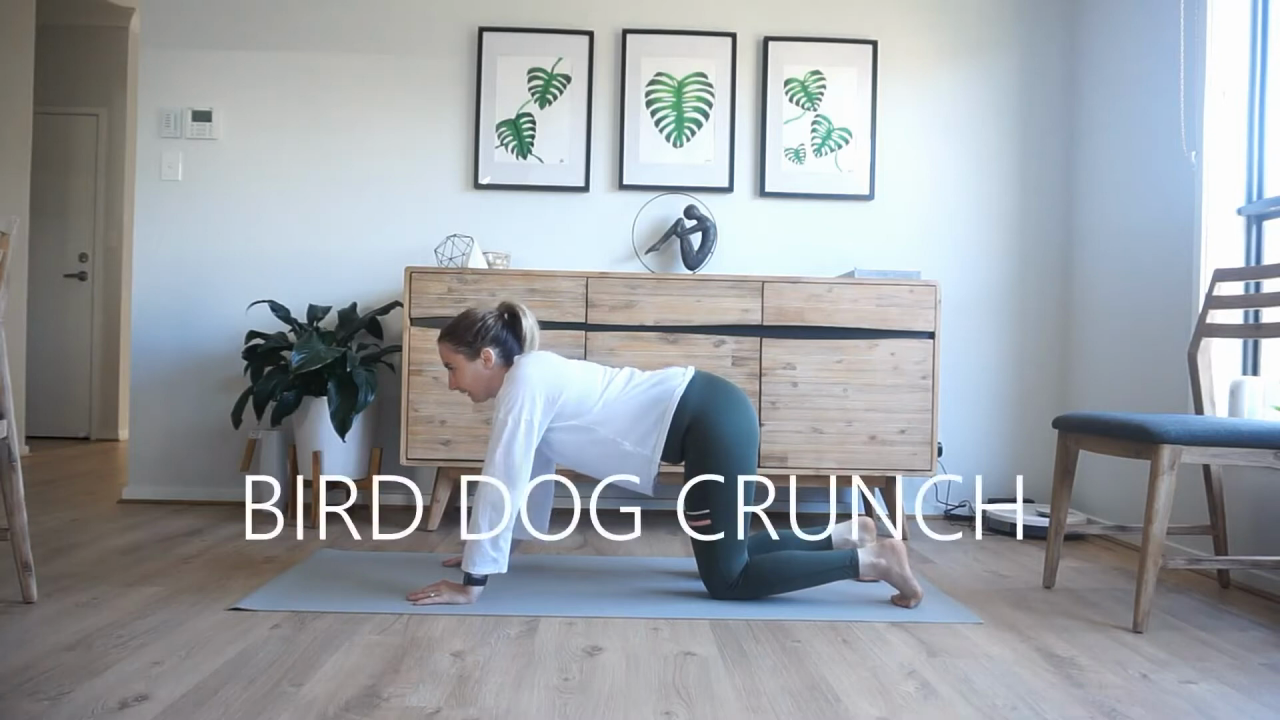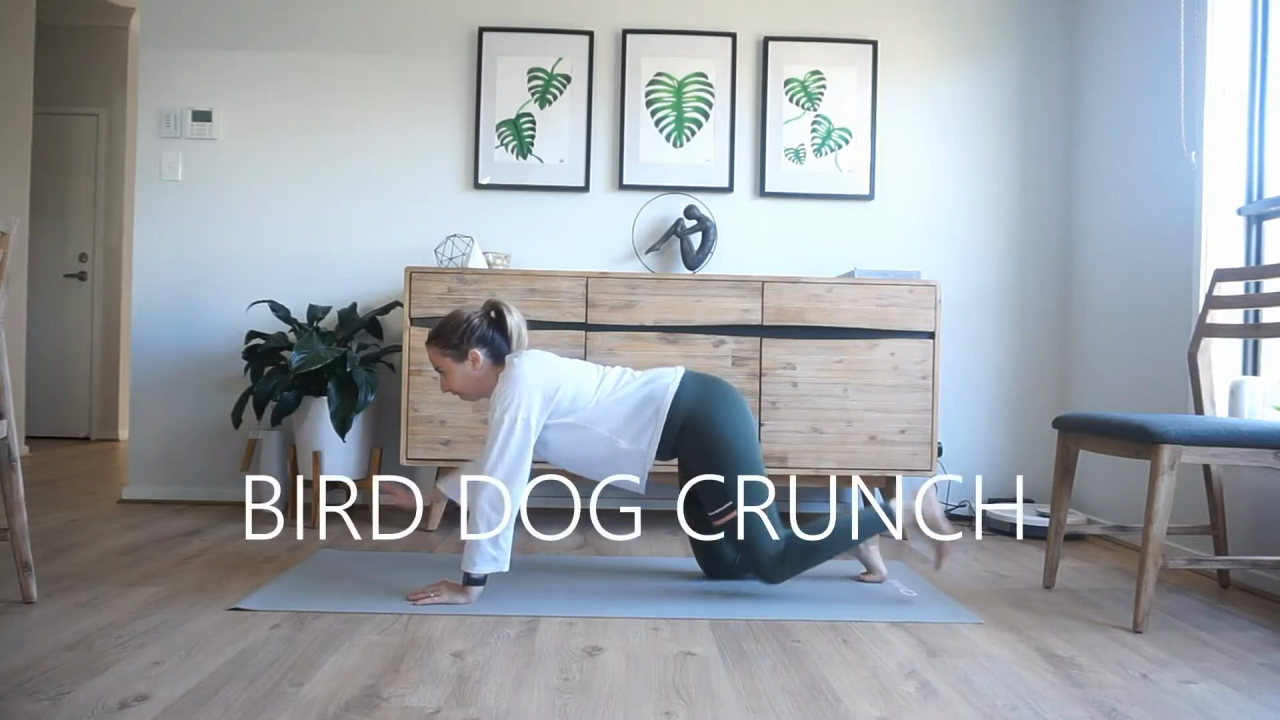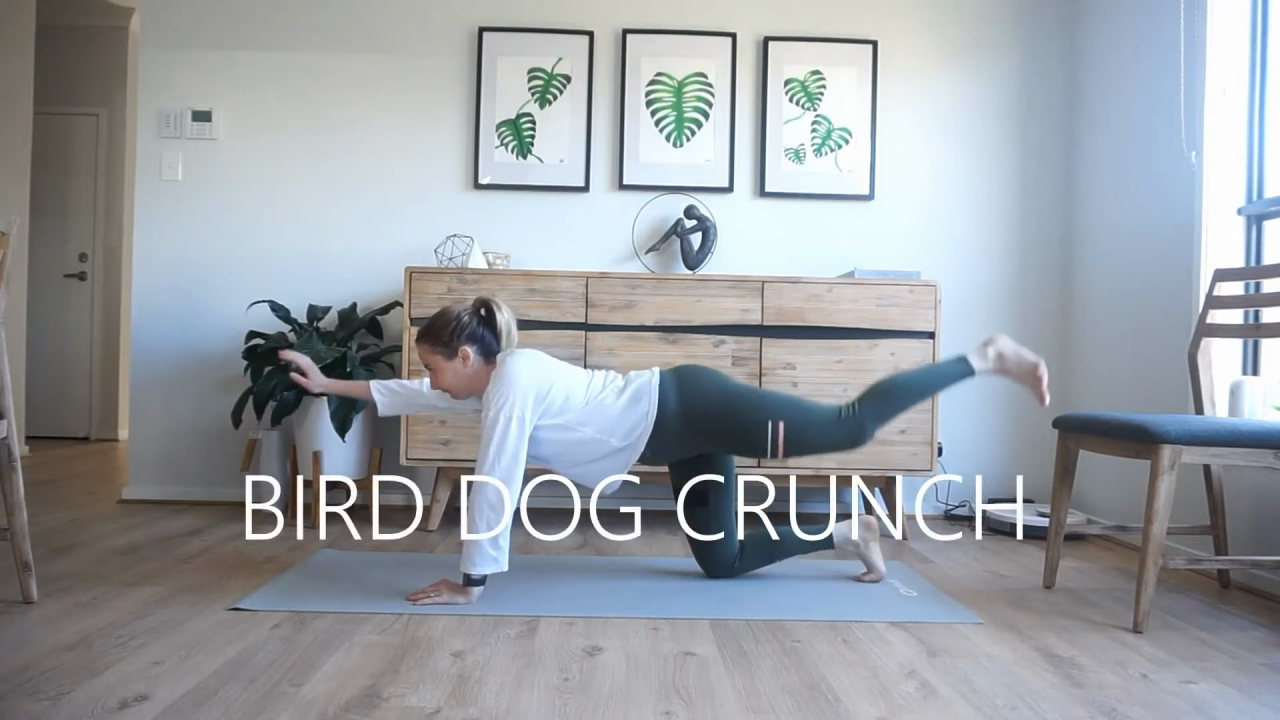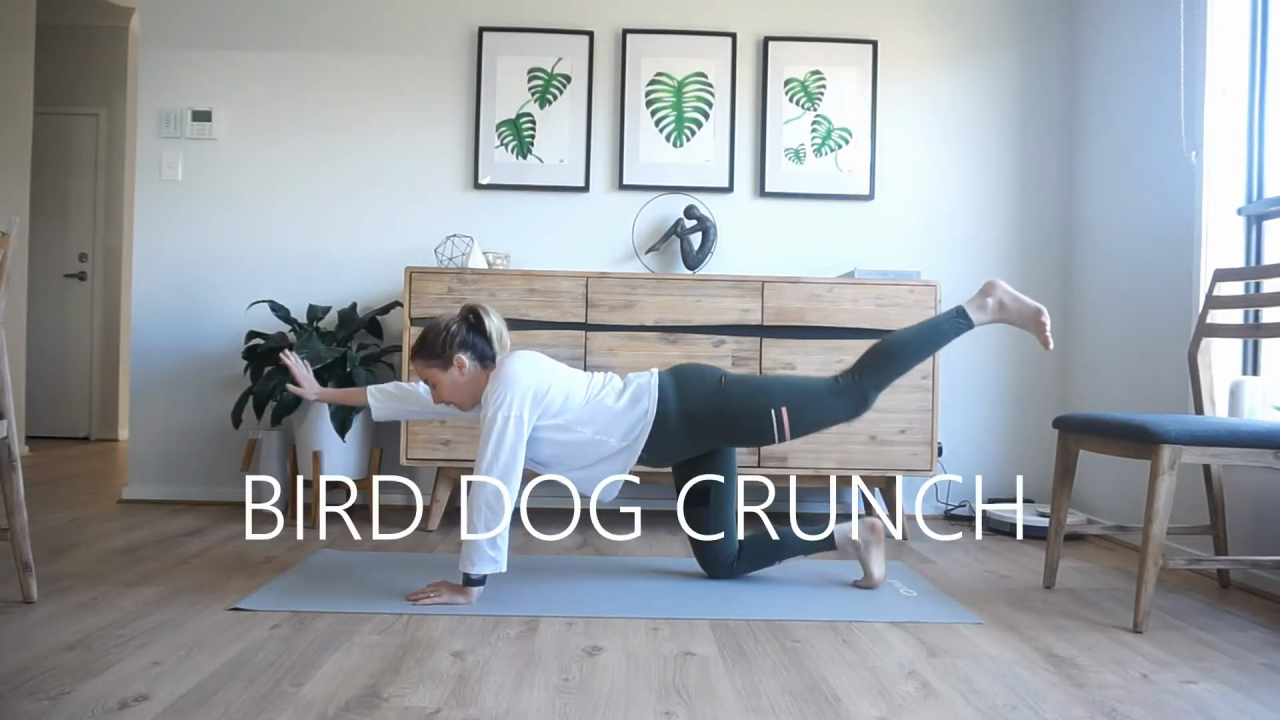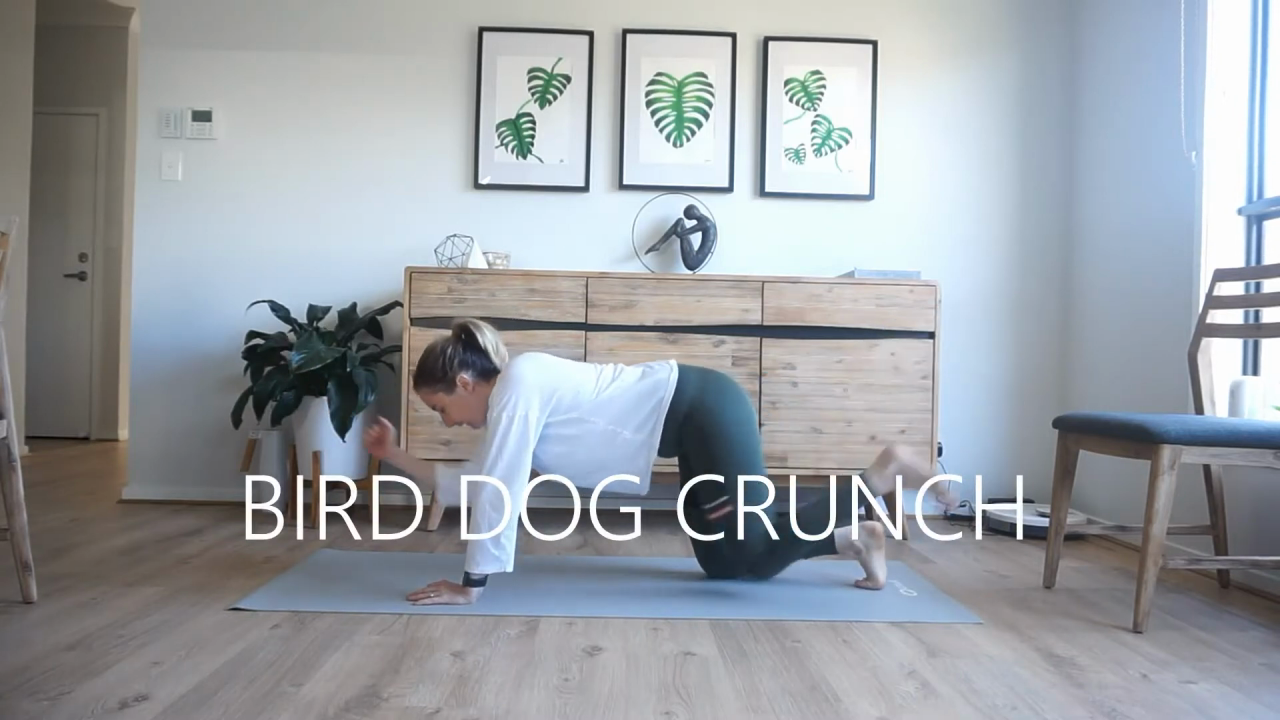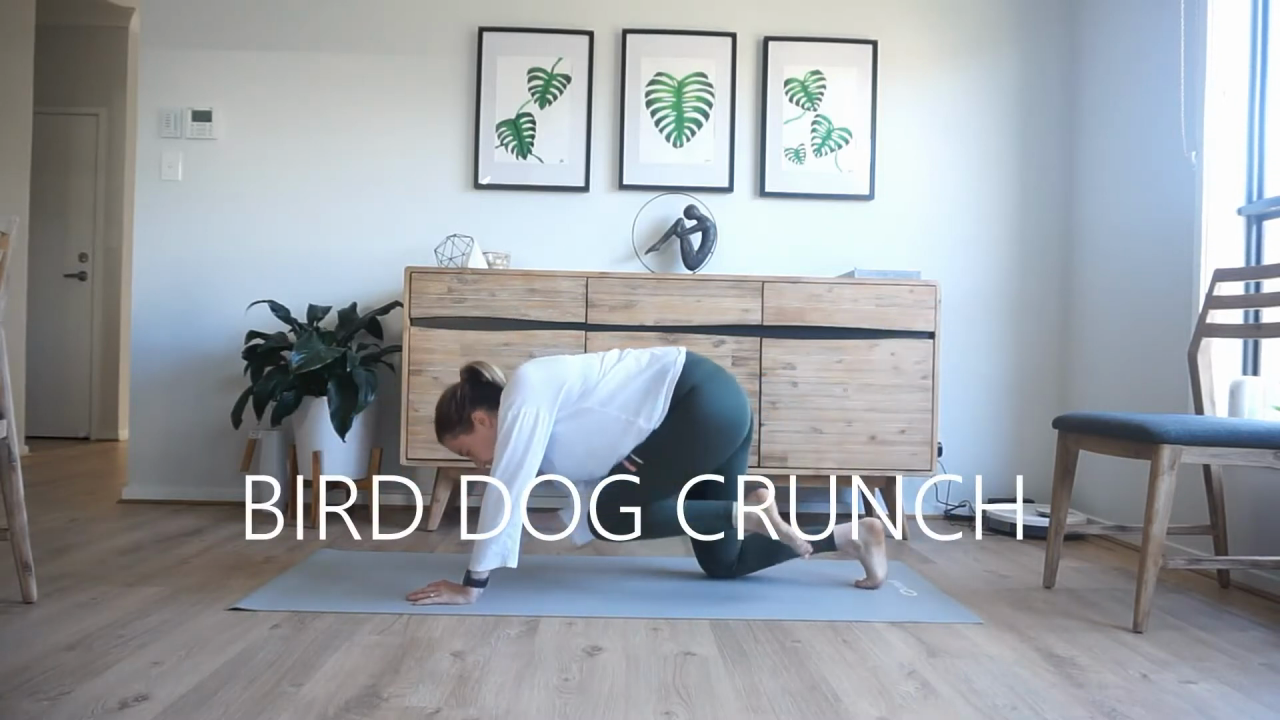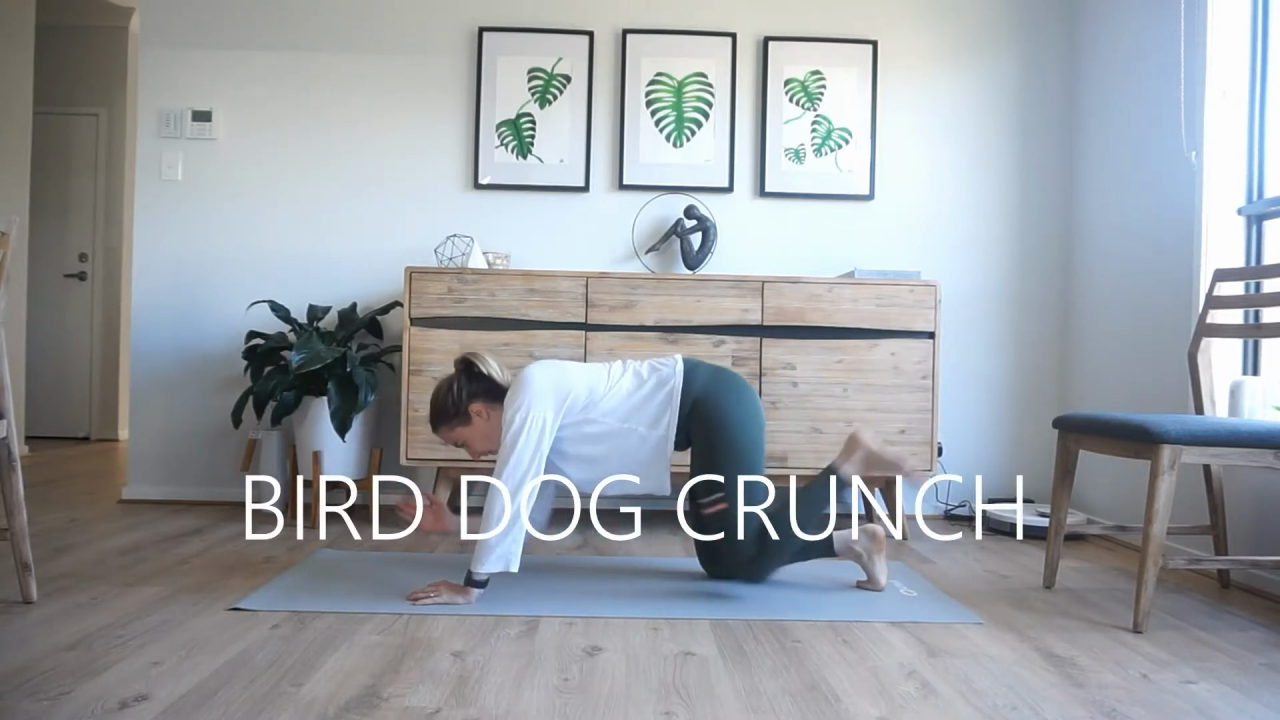
dt=0.4s
person 1, frame 1
left shoulder: (523, 382)
right shoulder: (533, 374)
left elbow: (500, 486)
right elbow: (530, 477)
left wrist: (471, 581)
right wrist: (486, 550)
left hip: (711, 417)
right hip: (706, 414)
left knee: (725, 579)
right knee: (722, 553)
left ankle: (871, 559)
right ankle: (845, 534)
person 1, frame 2
left shoulder: (518, 381)
right shoulder: (524, 379)
left elbow: (499, 487)
right elbow: (500, 468)
left wrist: (469, 582)
right wrist: (432, 494)
left hip: (703, 415)
right hip: (695, 419)
left knee: (768, 561)
right knee: (719, 561)
left ankle: (896, 510)
right ankle: (853, 529)
person 1, frame 3
left shoulder: (510, 382)
right shoulder: (498, 375)
left elbow: (494, 489)
right elbow: (415, 396)
left wrist: (471, 582)
right wrist: (332, 383)
left hip: (693, 409)
right hip: (687, 427)
left knee: (849, 424)
right knee: (721, 561)
left ankle: (987, 357)
right ankle: (850, 534)
person 1, frame 4
left shoulder: (508, 385)
right shoulder: (495, 377)
left elbow: (493, 492)
right elbow: (409, 399)
left wrist: (470, 583)
right wrist: (323, 393)
left hip: (691, 410)
right hip: (687, 430)
left knee: (849, 395)
right knee: (723, 561)
left ankle: (984, 305)
right ankle: (850, 534)
person 1, frame 5
left shoulder: (515, 385)
right shoulder: (510, 398)
left elbow: (497, 495)
right elbow: (478, 483)
left wrist: (471, 584)
right wrist: (401, 459)
left hip: (700, 406)
right hip: (689, 419)
left knee: (754, 561)
right knee: (721, 561)
left ankle: (881, 475)
right ankle: (854, 536)
person 1, frame 6
left shoulder: (524, 390)
right shoulder: (547, 437)
left elbow: (506, 492)
right elbow: (590, 516)
left wrist: (471, 585)
right wrist: (496, 517)
left hip: (703, 398)
right hip: (715, 406)
left knee: (616, 518)
right knee: (721, 562)
left ankle: (748, 513)
right ankle: (850, 536)
person 1, frame 7
left shoulder: (528, 394)
right shoulder: (540, 424)
left elbow: (509, 495)
right elbow: (532, 511)
left wrist: (472, 584)
right wrist: (452, 524)
left hip: (713, 404)
right hip: (711, 411)
left knee: (746, 560)
right knee: (725, 561)
left ankle: (846, 463)
right ankle: (850, 538)
